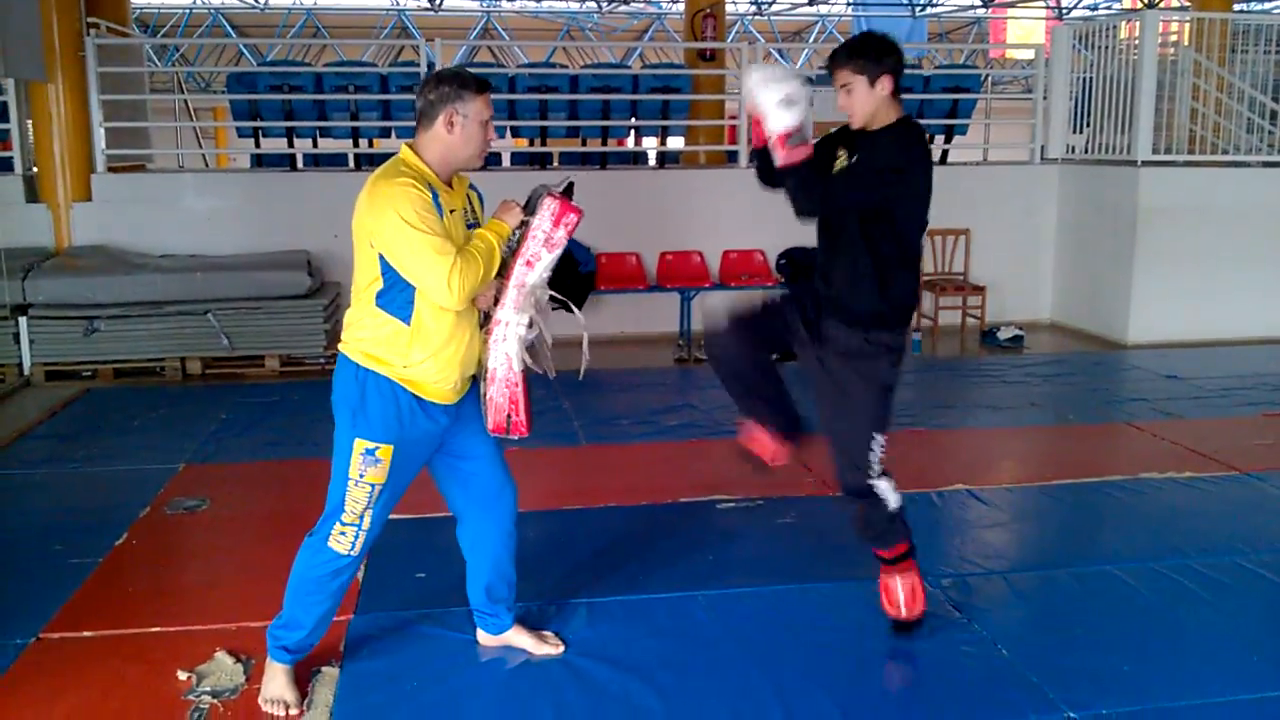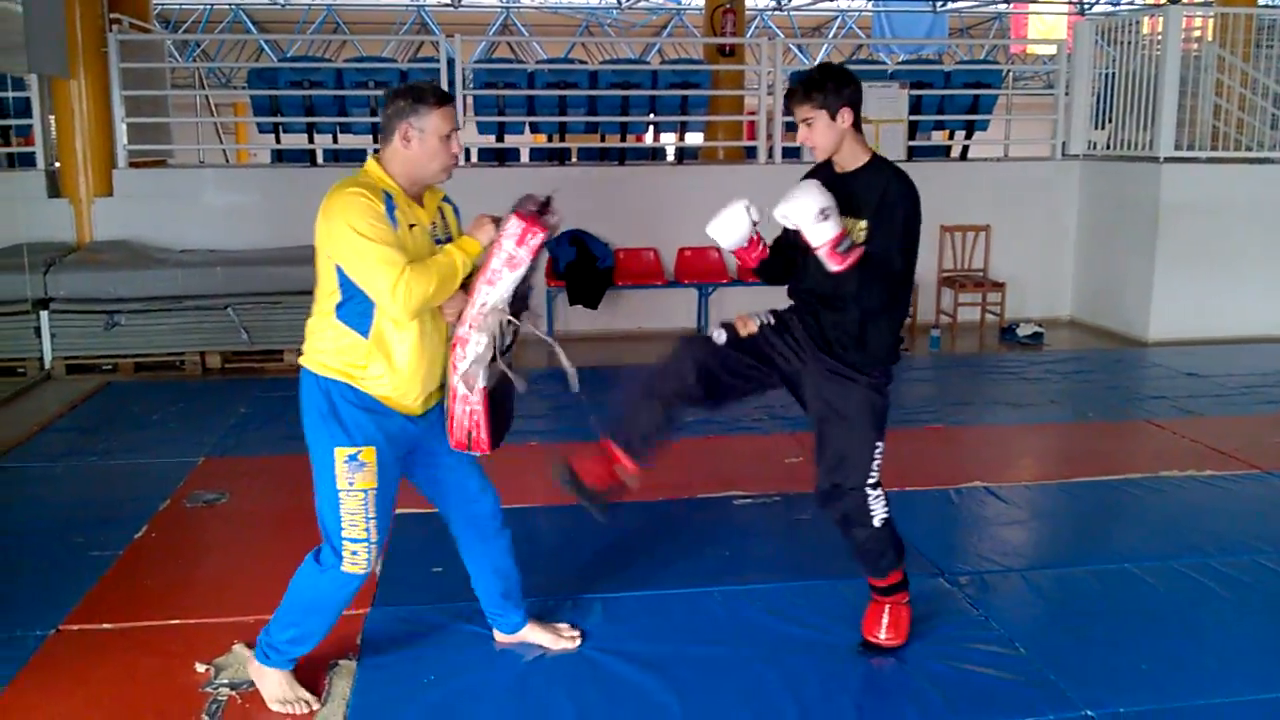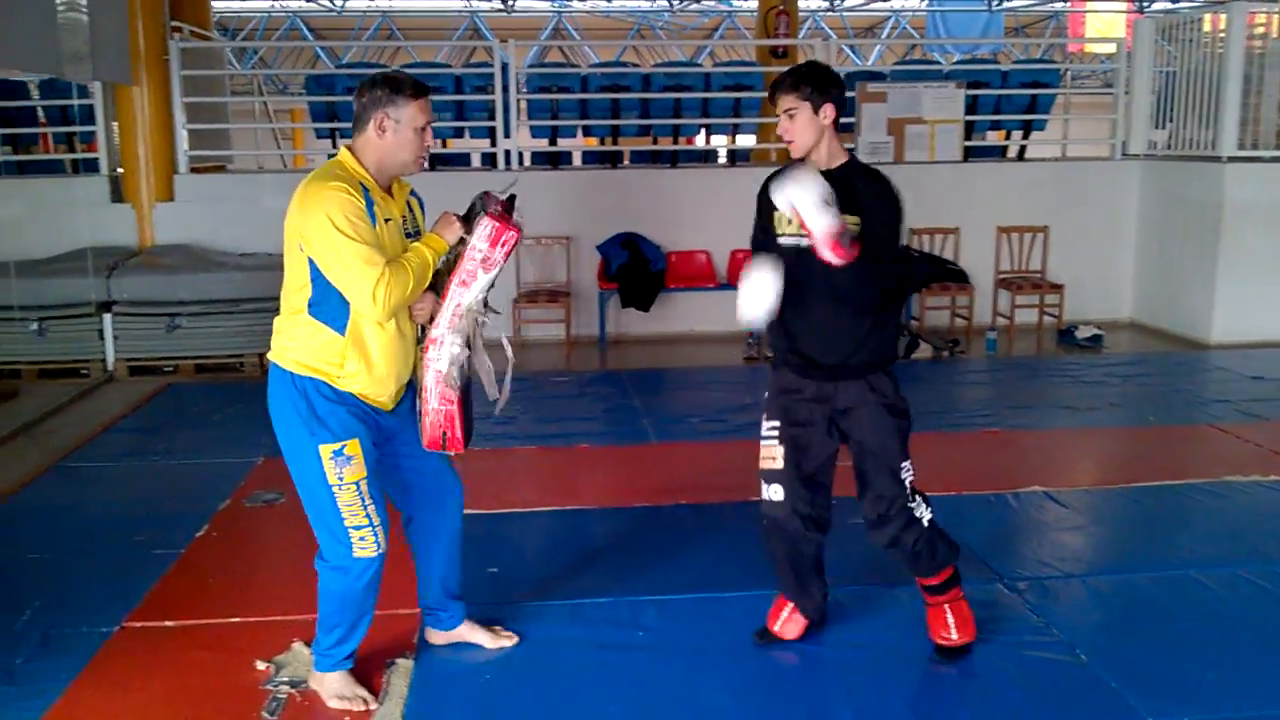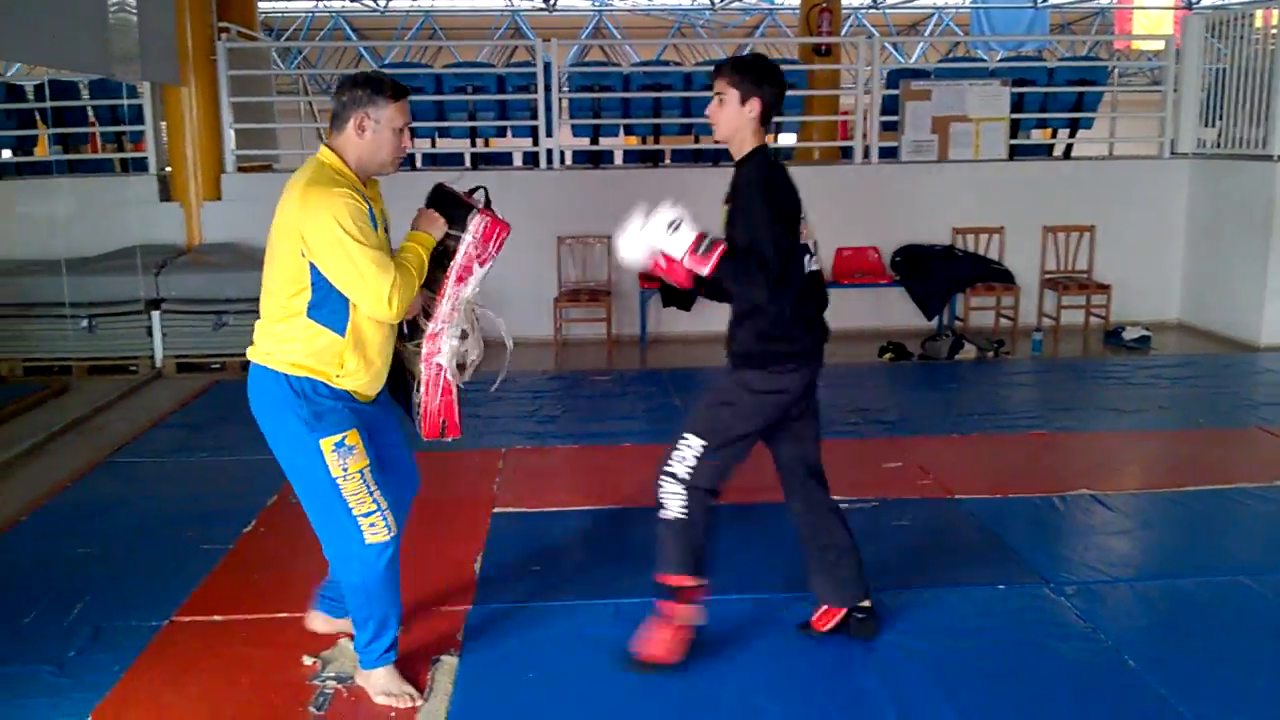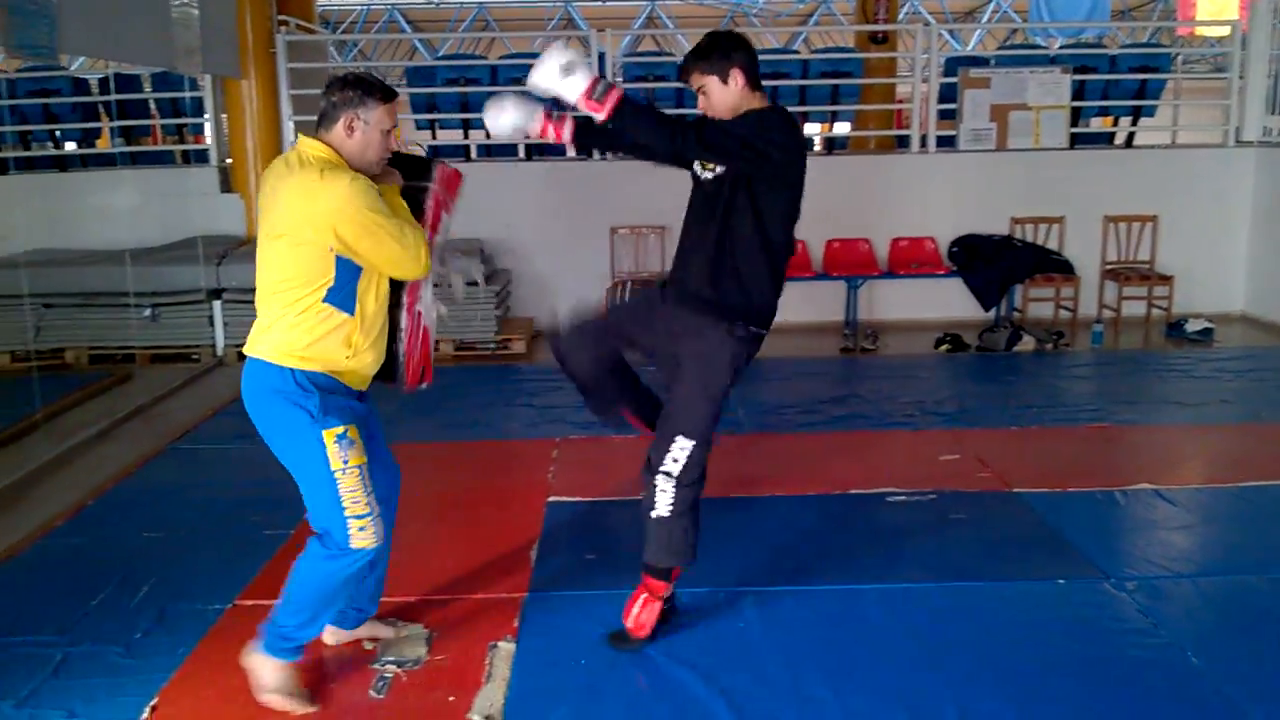
dt=0.3s
person 1, frame 1
left shoulder: (460, 190)
right shoulder: (394, 192)
left elbow: (471, 280)
right elbow: (450, 284)
left wrist: (494, 286)
right wrist: (497, 229)
left hip: (452, 389)
right hip: (385, 390)
left knee: (492, 505)
right knee: (346, 532)
left ankle: (495, 624)
right ankle: (282, 654)
person 1, frame 2
left shoulder: (436, 207)
right shoulder: (353, 203)
left elbow: (447, 292)
right elbow: (410, 291)
left wrist: (463, 301)
right wrist: (470, 246)
left hip: (417, 400)
right hip: (349, 401)
left knee: (475, 509)
right knee: (352, 551)
left ankle: (511, 620)
right ankle: (272, 659)
person 1, frame 3
left shoulder: (401, 196)
right shoulder: (326, 196)
right elbow: (381, 293)
left wrist: (426, 300)
right wrist: (435, 242)
left hip: (386, 392)
right hip: (317, 393)
left knee: (438, 498)
right knee: (358, 542)
left ankle: (447, 619)
right ankle: (329, 666)
person 1, frame 4
left shoulder: (350, 187)
right shoulder: (326, 200)
right elbow: (390, 297)
left wrist: (416, 246)
right wrist: (421, 237)
left hip: (340, 386)
right hip: (299, 391)
left knee: (398, 484)
right knee: (370, 528)
left ankle: (333, 607)
right ankle: (377, 661)
person 1, frame 5
left shoulder: (290, 171)
right shoulder: (339, 189)
right elbow: (411, 256)
right wrist: (392, 194)
left hip: (323, 380)
right hip: (297, 389)
left knee: (375, 495)
right knee: (355, 532)
left ankle: (344, 617)
right ankle: (273, 651)
person 2, frame 1
left shoulder: (904, 150)
right shoulder: (847, 141)
left elbow: (818, 202)
right elbow: (773, 175)
left wrist: (786, 144)
right wrist: (765, 126)
left hip: (869, 328)
right hip: (821, 306)
left knee: (858, 460)
right knee: (729, 344)
left ankle: (897, 565)
right ankle: (776, 427)
person 2, frame 2
left shoulder: (894, 192)
right shoulder: (815, 183)
left elbow: (887, 294)
right elbow: (782, 270)
left wrist: (835, 244)
right wrist: (753, 248)
left hip: (856, 364)
right hip: (798, 335)
left knee: (854, 493)
right knee: (695, 358)
left ankle: (890, 593)
right ankle: (618, 459)
person 2, frame 3
left shoulder: (871, 191)
right shoulder: (779, 189)
left elbow: (878, 292)
left wrist: (836, 248)
left hip: (863, 378)
right hip: (795, 374)
left knee: (890, 502)
right knee: (786, 502)
left ankle: (944, 591)
right ankle: (799, 603)
person 2, frame 4
left shoulder: (764, 182)
right shoulder: (755, 174)
left elbow: (766, 284)
right elbow: (748, 272)
left wrist: (696, 253)
right wrist: (665, 260)
left hip: (774, 362)
right hip: (783, 357)
left knee: (684, 474)
right knee: (804, 484)
left ankle: (679, 609)
right ankle: (846, 602)
person 2, frame 5
left shoulder: (774, 137)
right shoulder: (712, 135)
left elbow: (671, 138)
right elbow: (644, 138)
left wrist: (599, 99)
right wrist: (551, 125)
left hip: (726, 321)
right hip: (678, 300)
left knee: (675, 463)
right knee: (576, 345)
left ankle: (657, 590)
right ankle: (658, 421)
